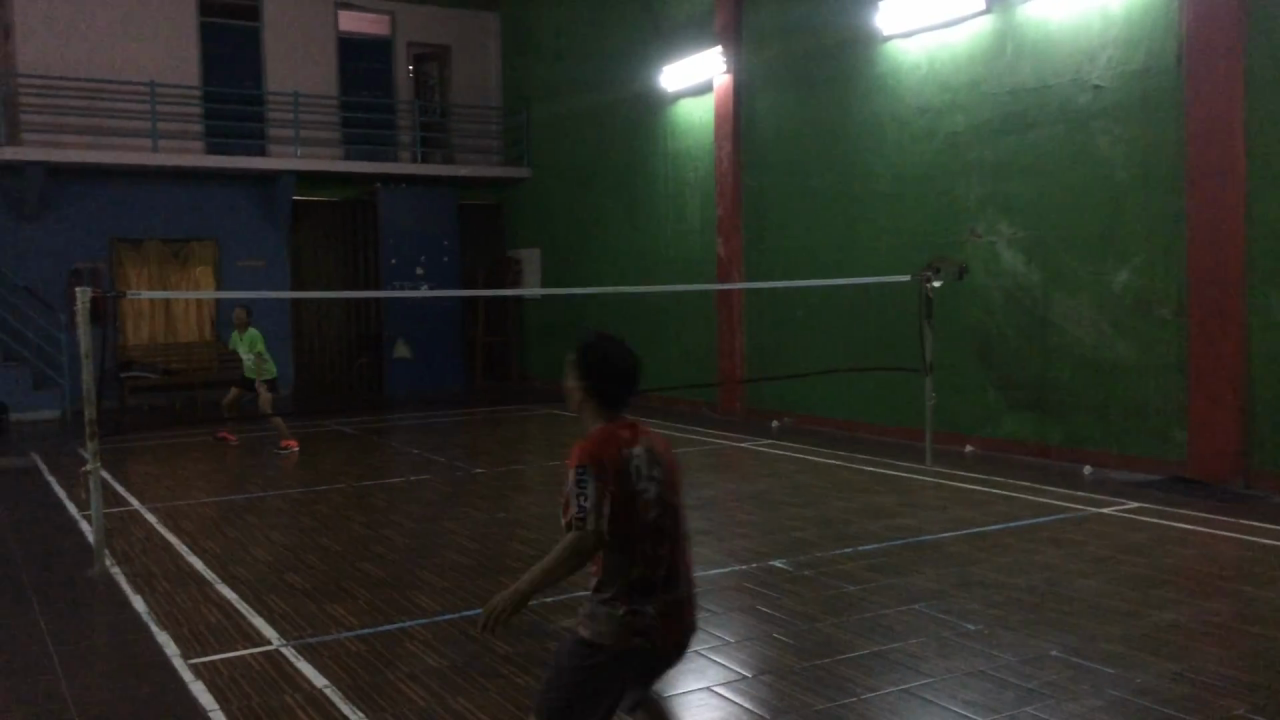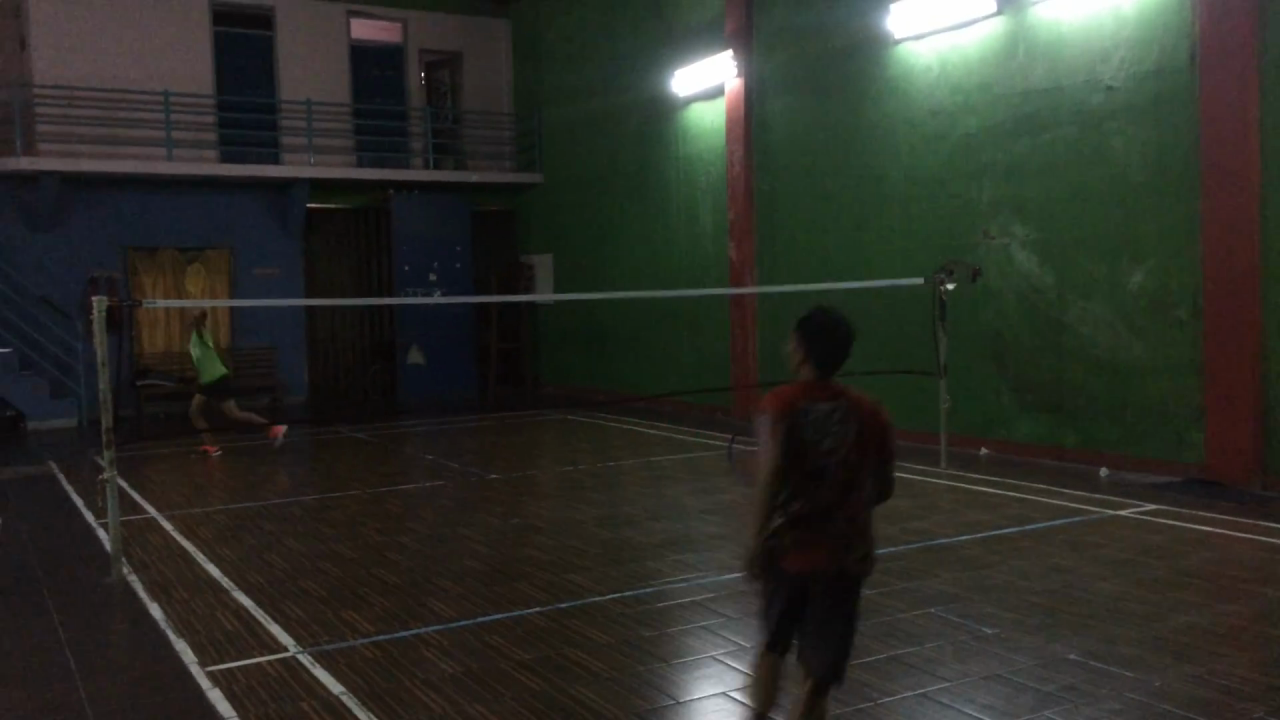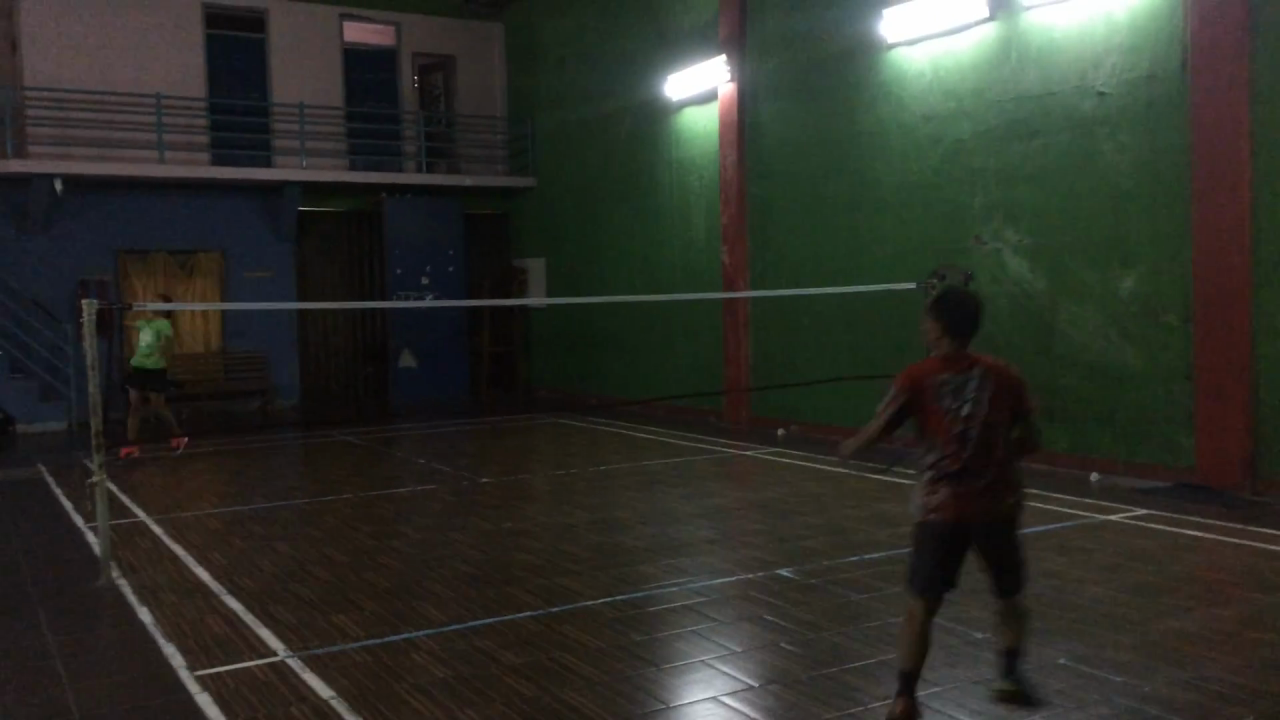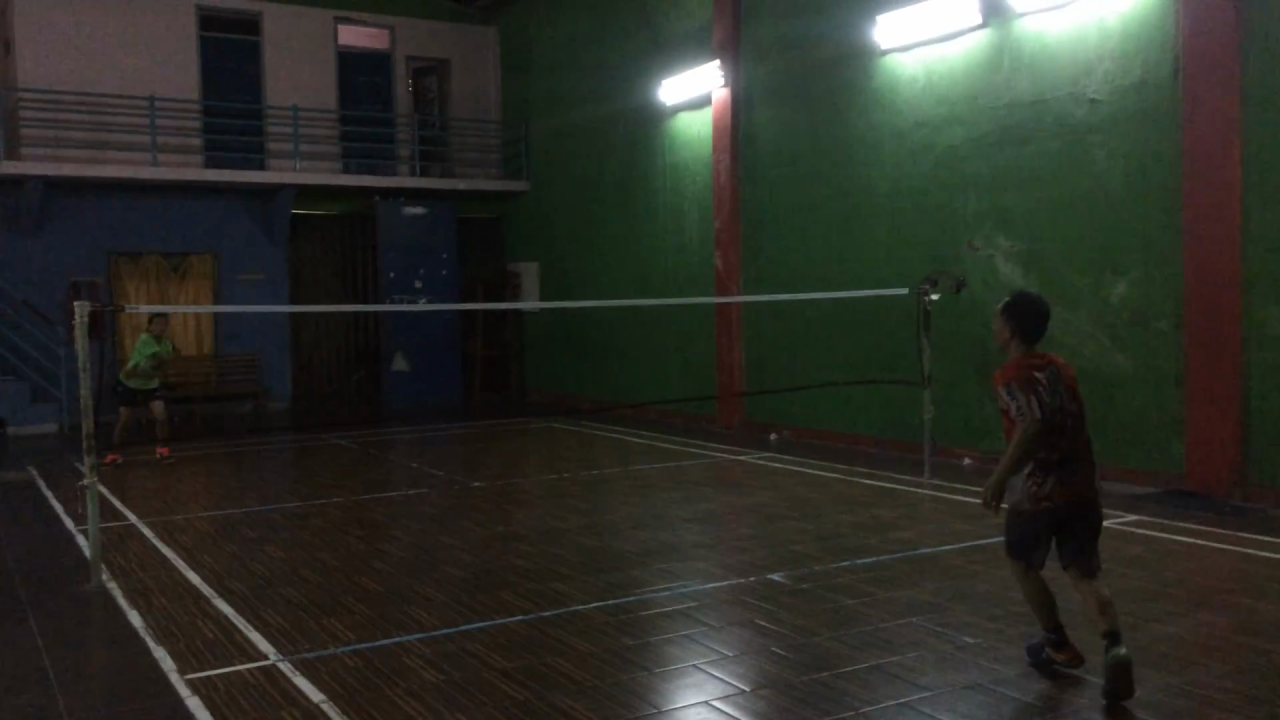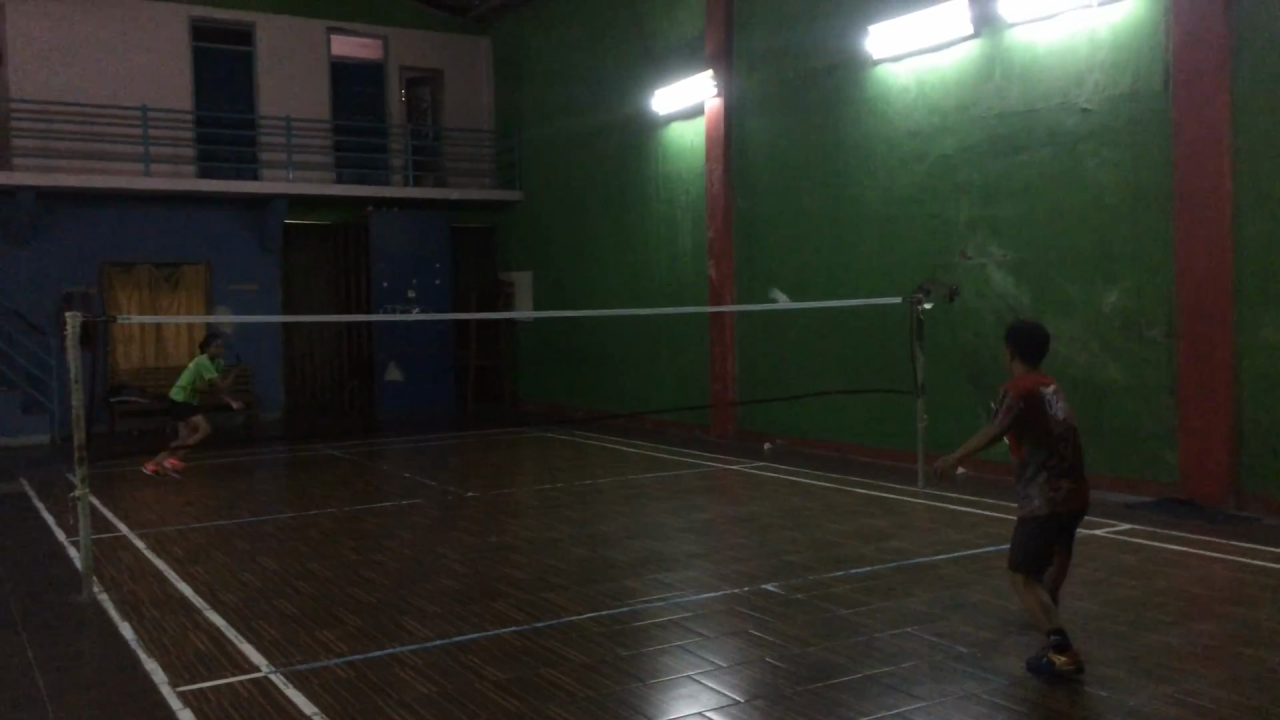
dt=0.4s
person 1, frame 1
left shoulder: (593, 454)
right shoulder: (652, 445)
left elbow: (585, 540)
left wrist: (518, 594)
left hip: (618, 621)
right hip: (675, 619)
person 1, frame 2
left shoulder: (780, 405)
right shoulder: (869, 414)
left elbow: (771, 472)
right elbow: (883, 489)
left wrist: (757, 538)
left hip: (784, 554)
right hip: (843, 557)
left knee: (772, 649)
right knee: (819, 673)
person 1, frame 3
left shoulder: (916, 380)
right shoulder: (1004, 376)
left elbow: (874, 433)
right elbow: (1030, 441)
left wrist: (849, 447)
left hip: (939, 508)
right hip: (996, 507)
left knee: (921, 605)
right knee: (1010, 597)
right ankle: (1011, 673)
person 1, frame 4
left shoulder: (1010, 374)
right shoulder: (1061, 368)
left elbow: (1030, 424)
left wrist: (998, 479)
left hip: (1036, 491)
right hip: (1081, 487)
left knee: (1023, 565)
right knee: (1085, 575)
left ankle: (1060, 647)
right ankle: (1115, 650)
person 1, frame 5
left shoulder: (1017, 389)
right shoulder: (1052, 386)
left elbow: (998, 427)
left wrist: (954, 458)
left hip: (1045, 498)
right hip: (1076, 494)
left knee: (1022, 575)
right knee: (1057, 548)
left ankle: (1061, 652)
right ankle: (1049, 600)
